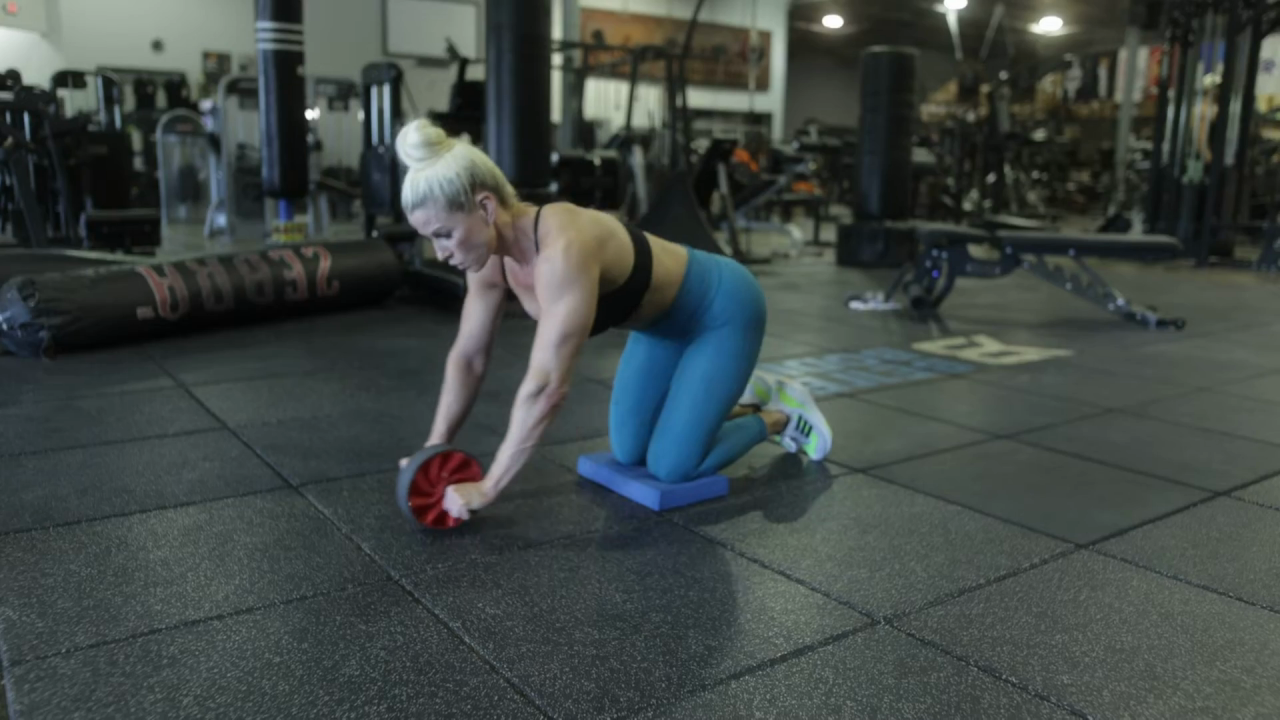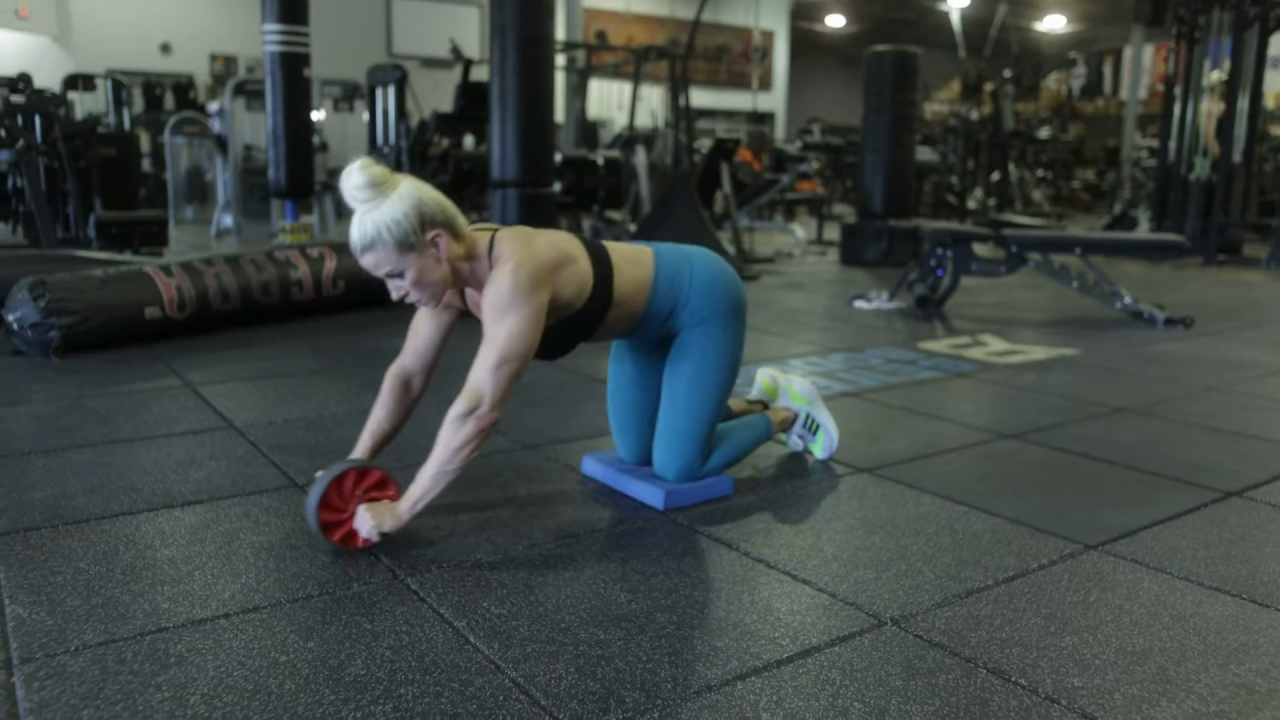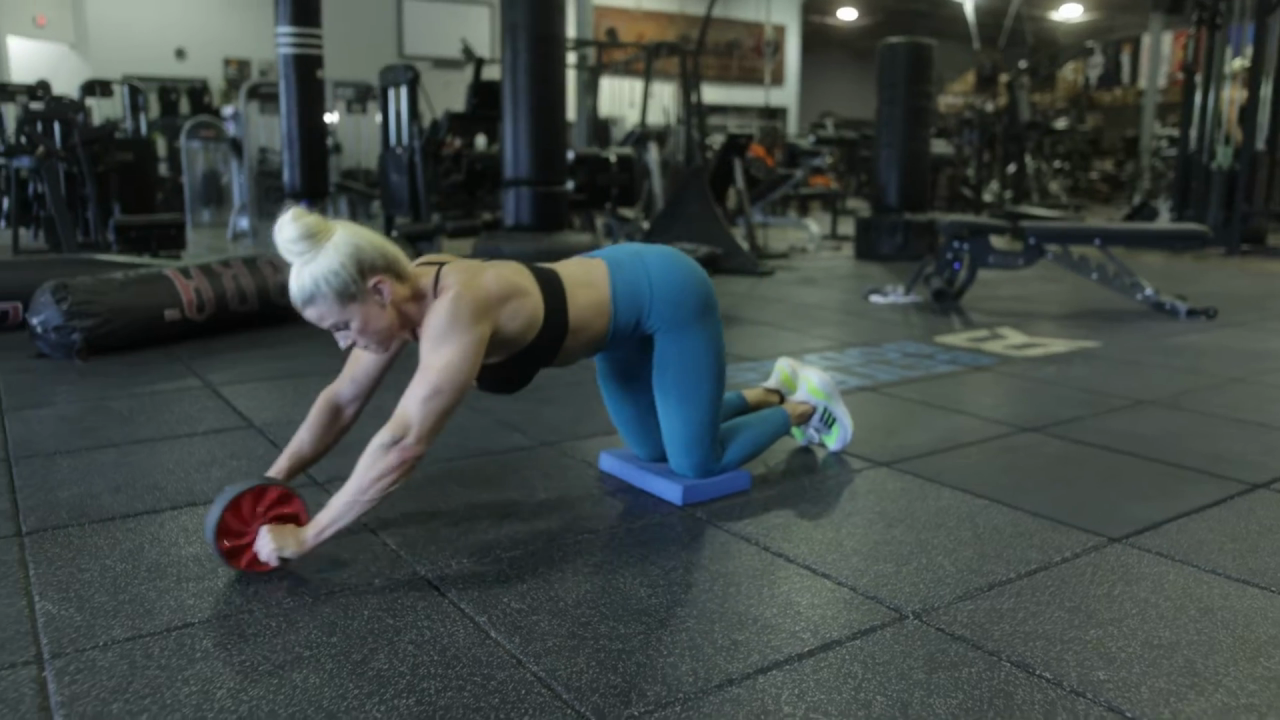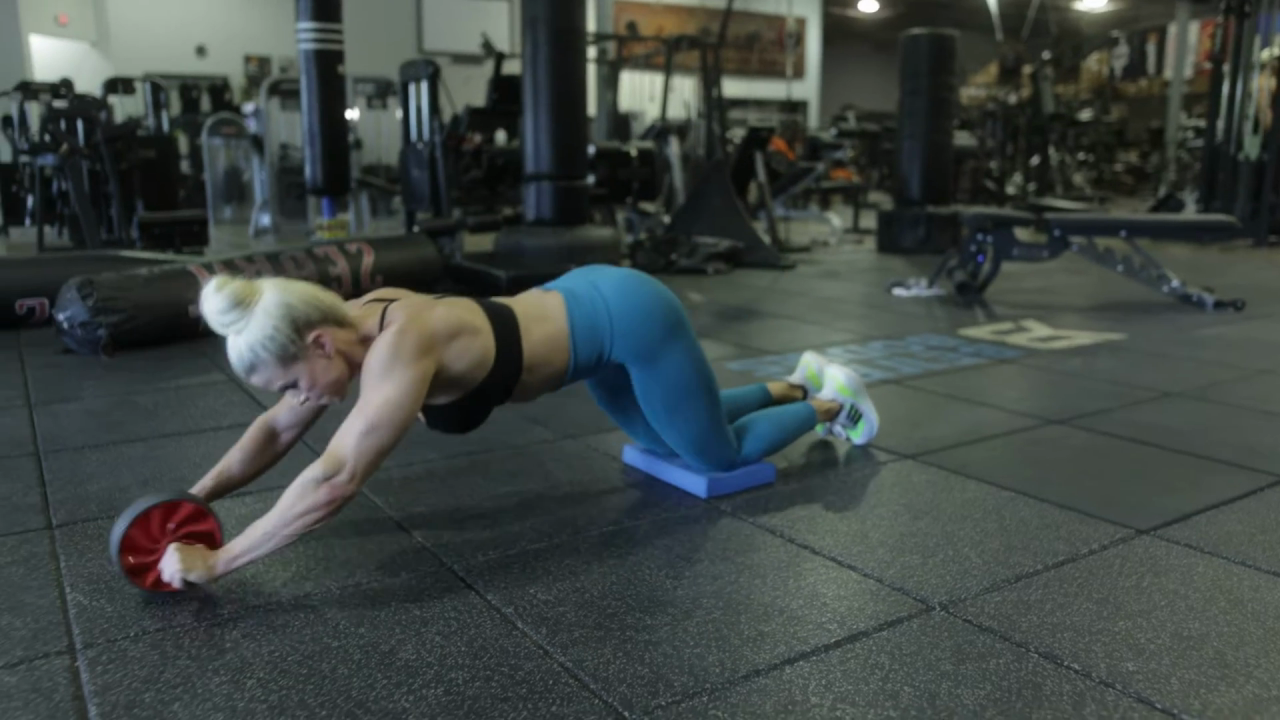
dt=0.3s
person 1, frame 1
left shoulder: (563, 248)
right shoulder: (493, 252)
left elbow: (545, 386)
right elbow: (467, 358)
left wrist: (488, 487)
right wrist: (434, 450)
left hip: (724, 312)
right hip: (663, 323)
left knee: (670, 468)
right knee: (628, 455)
left ankle: (780, 418)
right ankle: (747, 400)
person 1, frame 2
left shoulder: (515, 273)
right shoulder: (453, 266)
left elbow: (479, 411)
right elbow: (407, 374)
left wrist: (400, 510)
right wrist: (356, 464)
left hip: (701, 297)
right hip: (650, 304)
left knee: (680, 468)
right knee: (639, 454)
left ankle: (785, 413)
right ankle: (755, 398)
person 1, frame 3
left shoulder: (456, 306)
right shoulder: (399, 293)
left elbow: (402, 444)
right elbow: (340, 402)
left wrist: (304, 538)
right wrist: (271, 483)
left hip: (667, 296)
right hip: (618, 287)
left knee: (694, 466)
right knee: (653, 449)
left ankle: (804, 405)
right ankle: (771, 391)
person 1, frame 4
left shoulder: (402, 345)
right shoulder: (354, 324)
left elbow: (333, 482)
right elbow: (277, 428)
left wrist: (212, 562)
right wrist: (194, 497)
left hip: (627, 316)
right hip: (586, 305)
left knee: (721, 455)
right knee: (669, 442)
left ankle: (832, 403)
right ankle: (792, 384)
